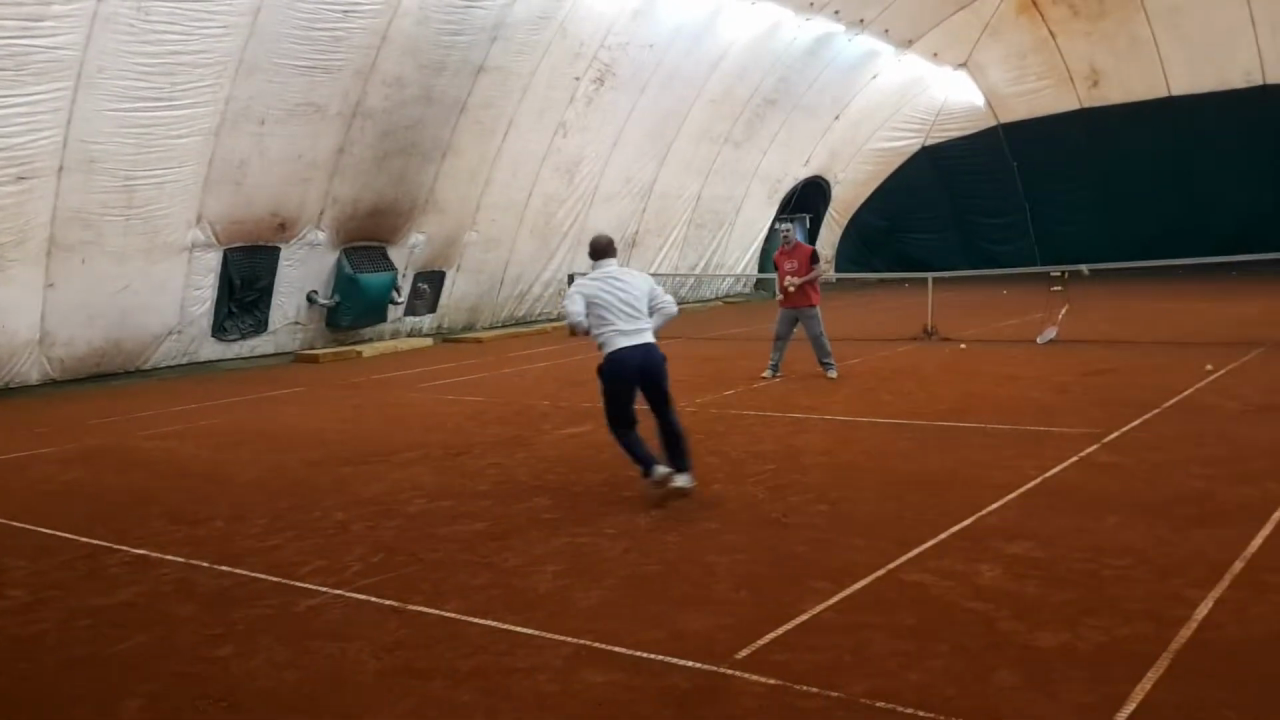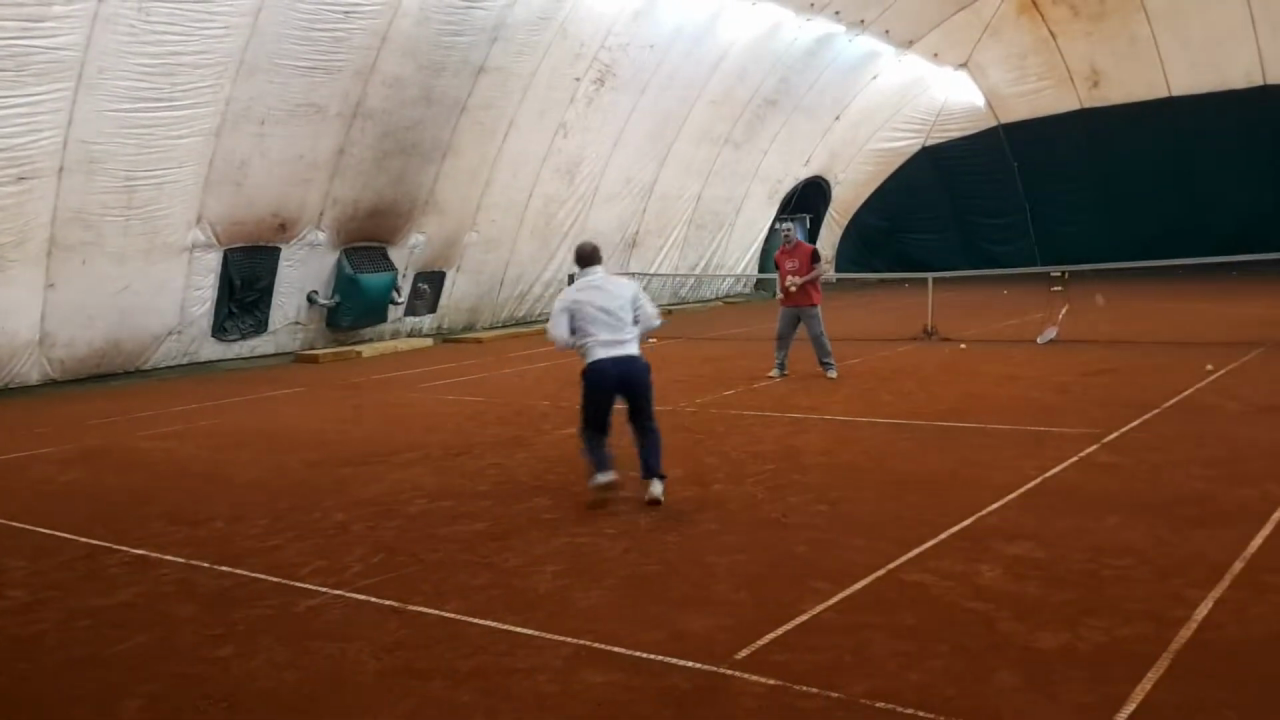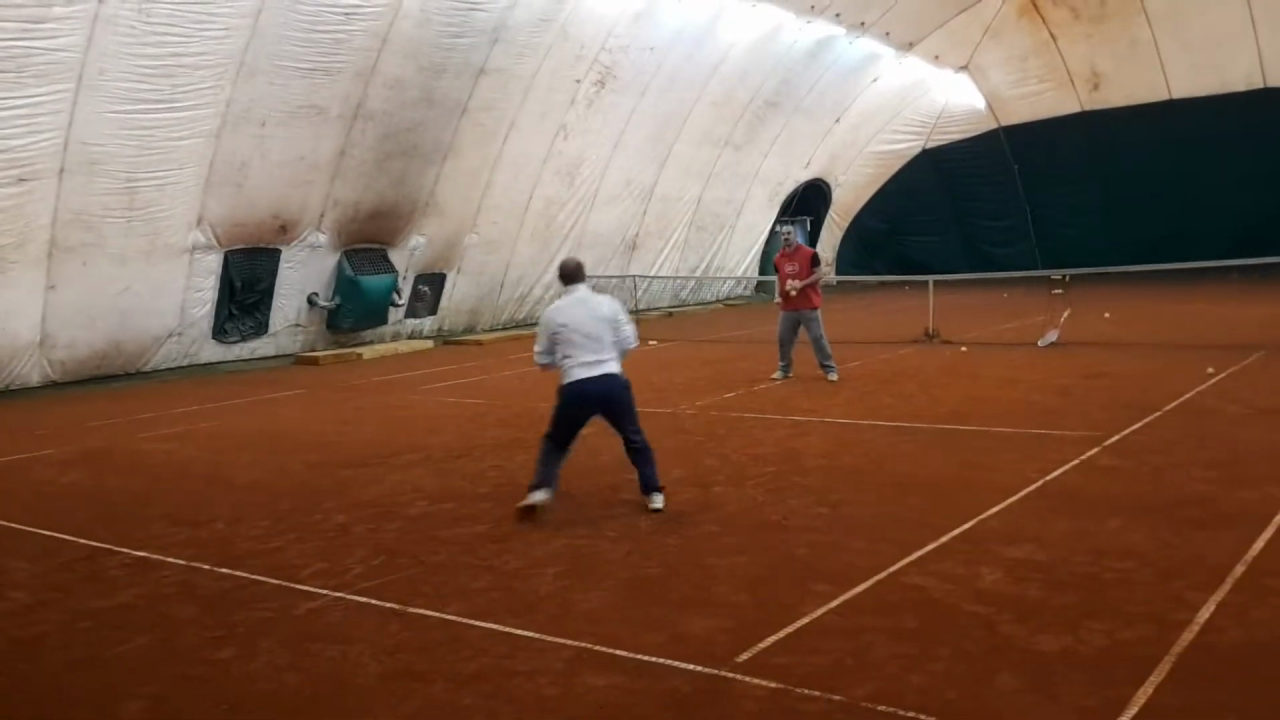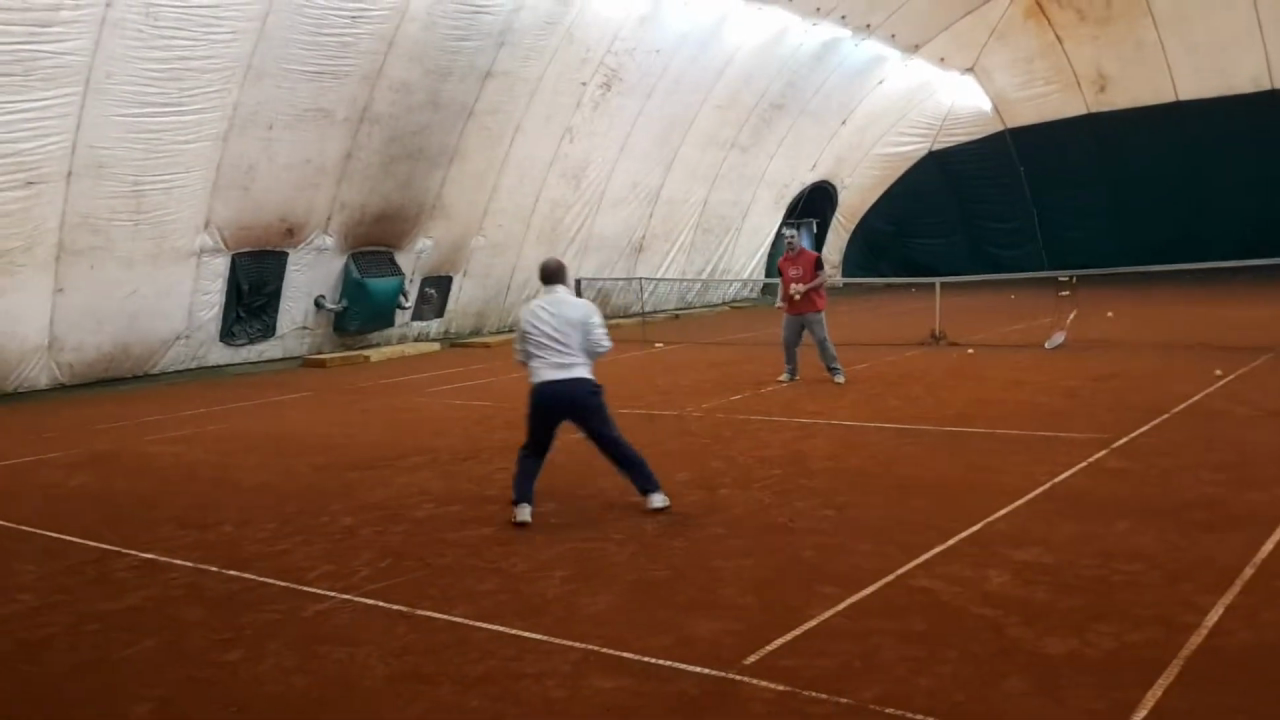
dt=0.1s
person 1, frame 1
left shoulder: (582, 286)
right shoulder: (640, 278)
left elbow: (575, 319)
right elbow: (669, 308)
left wrist: (587, 329)
left hip: (617, 359)
right hip: (649, 352)
left knee: (623, 425)
right knee: (665, 414)
left ankle: (655, 469)
right ankle: (682, 472)
person 1, frame 2
left shoulder: (568, 296)
right shoulder: (627, 285)
left elbow: (558, 338)
right elbow: (652, 320)
left hip: (598, 369)
right hip: (632, 364)
left knee: (594, 430)
right knee: (645, 426)
left ankle: (603, 471)
right ankle: (654, 482)
person 1, frame 3
left shoulder: (551, 313)
right shoulder: (609, 304)
left elbow: (542, 360)
right elbow: (628, 343)
left hip: (576, 388)
right hip: (611, 382)
left knee: (554, 443)
right knee: (635, 440)
left ankle: (539, 492)
right ankle: (654, 494)
person 1, frame 4
left shoulder: (527, 313)
right shoulder: (584, 307)
left elbow: (522, 357)
right elbow: (601, 346)
left hip: (544, 391)
right hip: (579, 386)
left knee: (534, 450)
right knee: (613, 443)
left ankle: (522, 506)
right ankle: (653, 493)
